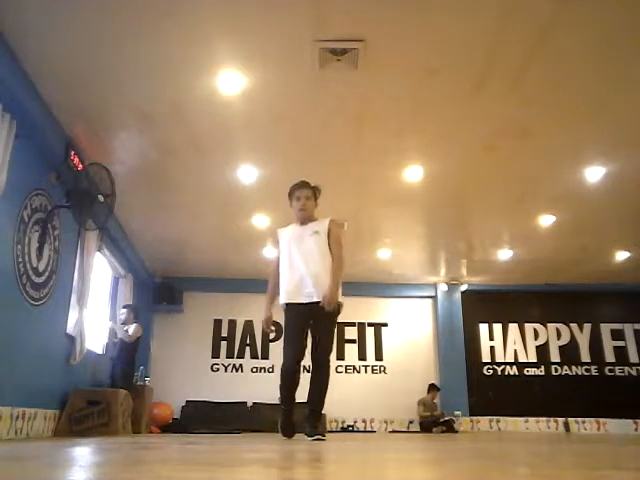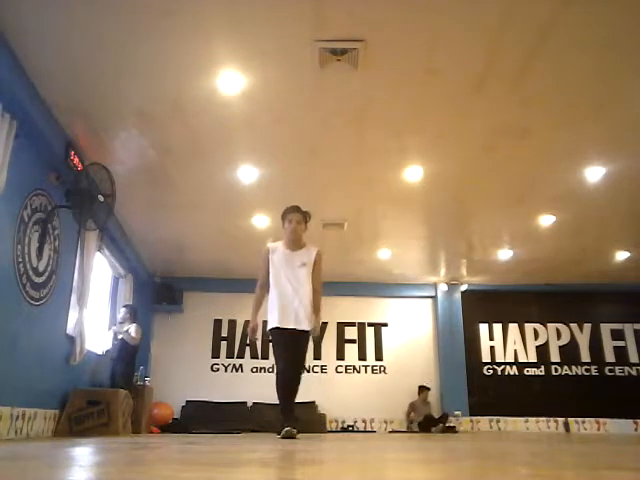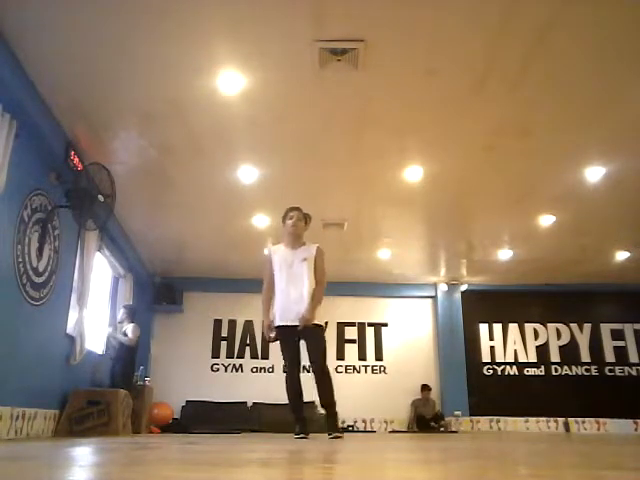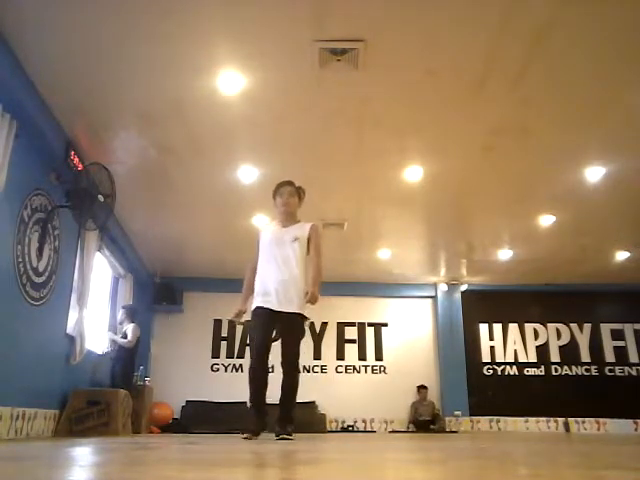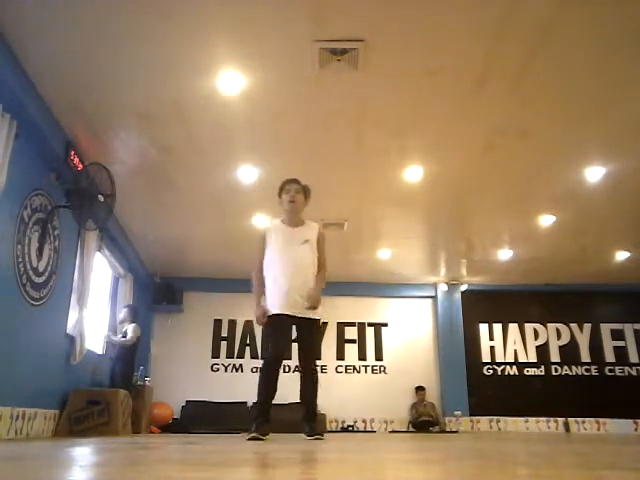
dt=1s
person 1, frame 1
left shoulder: (329, 225)
right shoulder: (283, 234)
left elbow: (338, 258)
right elbow: (276, 271)
left wrist: (334, 289)
right wrist: (267, 307)
left hip: (324, 299)
right hip: (294, 300)
left knee: (321, 360)
right knee: (292, 357)
left ankle: (314, 421)
right ankle: (286, 412)
person 1, frame 2
left shoulder: (314, 254)
right shoulder: (271, 251)
left elbow: (316, 289)
right elbow: (262, 286)
left wrist: (317, 318)
right wrist: (253, 317)
left hip: (304, 322)
right hip: (278, 321)
left knee: (295, 371)
right knee: (284, 369)
left ankle: (286, 419)
right ankle: (288, 420)
person 1, frame 3
left shoulder: (315, 251)
right shoulder: (273, 253)
left elbow: (320, 283)
right elbow: (268, 286)
left wrist: (310, 309)
right wrist: (266, 315)
left hip: (310, 318)
right hip: (284, 320)
left knee: (319, 365)
right knee: (292, 370)
left ankle: (331, 417)
right ankle: (300, 422)
person 1, frame 4
left shoulder: (309, 230)
right shoulder: (264, 232)
left elbow: (315, 261)
right elbow: (253, 268)
left wrist: (314, 287)
right wrist: (244, 301)
left hip: (294, 304)
right hip: (264, 301)
left knee: (290, 363)
right knee: (258, 356)
left ankle: (285, 422)
right ankle: (257, 418)
person 1, frame 5
left shoulder: (316, 231)
right shoulder: (269, 231)
left elbow: (322, 267)
right elbow: (259, 268)
left wrist: (316, 290)
right wrist: (258, 302)
left hip: (308, 307)
right hip: (277, 306)
left knee: (308, 363)
right knee: (272, 359)
left ankle: (310, 421)
right ankle: (260, 421)
